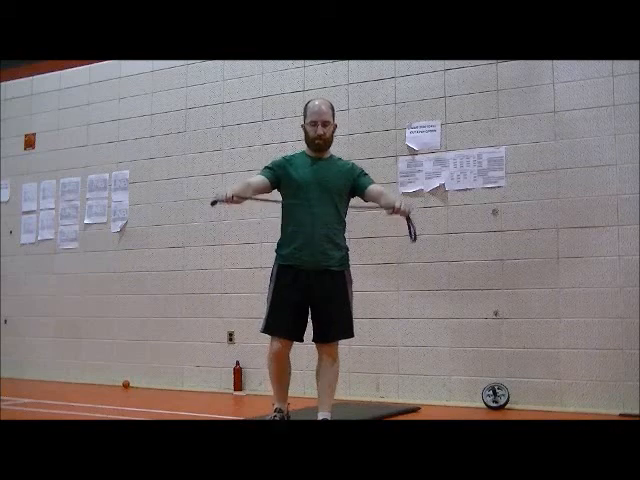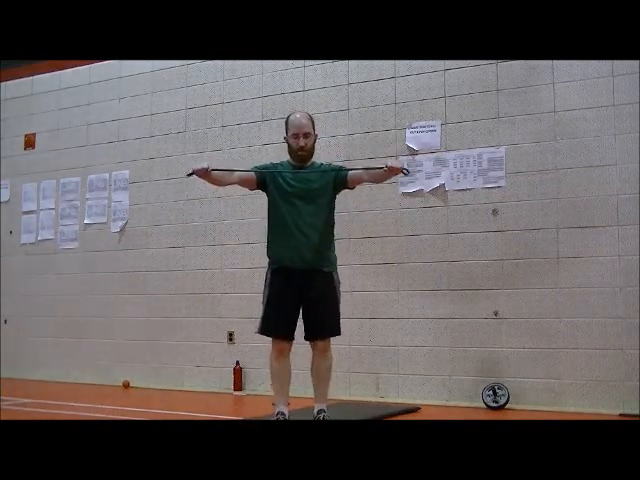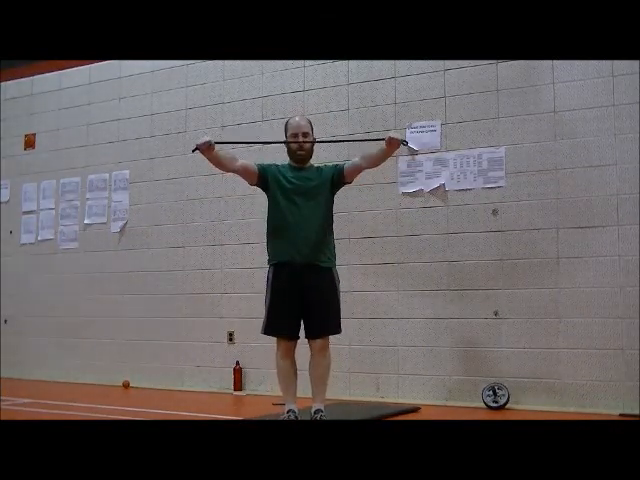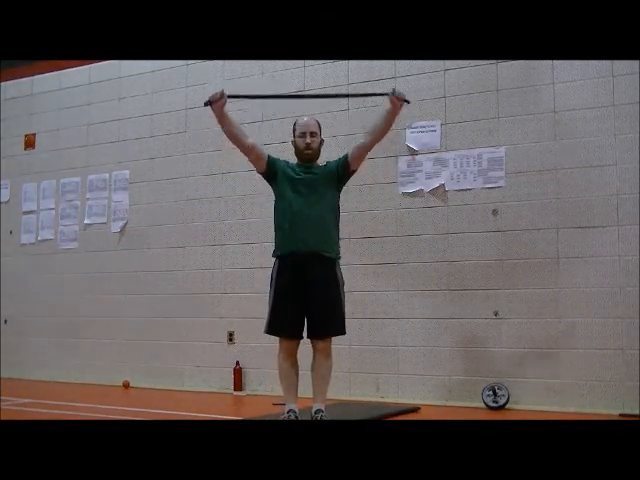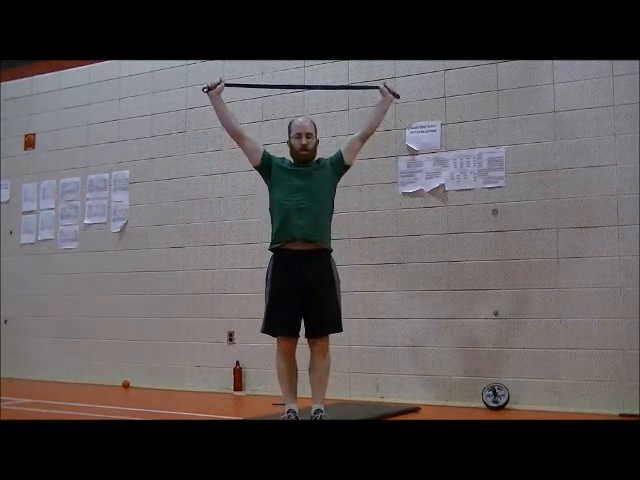
dt=1s
person 1, frame 1
left shoulder: (348, 170)
right shoulder: (286, 165)
left elbow: (379, 193)
right elbow: (254, 184)
left wrist: (396, 202)
right wrist: (236, 193)
left hip: (332, 270)
right hip: (290, 267)
left knee: (328, 348)
right knee: (278, 346)
left ankle: (324, 416)
right ankle: (280, 408)
person 1, frame 2
left shoulder: (330, 173)
right shoulder: (272, 173)
left elbow: (362, 175)
right elbow: (236, 176)
left wrist: (387, 171)
right wrist: (209, 174)
left hip: (321, 270)
right hip: (282, 271)
left knee: (321, 344)
right knee: (280, 345)
left ankle: (321, 409)
right ankle: (281, 411)
person 1, frame 3
left shoulder: (328, 175)
right shoulder: (272, 174)
left elbow: (362, 163)
right elbow: (236, 165)
left wrist: (389, 148)
right wrist: (210, 152)
left hip: (320, 269)
right hip: (283, 269)
left knee: (320, 344)
right knee: (285, 344)
left ankle: (318, 408)
right ankle: (290, 409)
person 1, frame 4
left shoulder: (335, 172)
right shoulder: (279, 171)
left elbow: (368, 142)
right elbow: (244, 143)
left wrist: (393, 109)
right wrist: (219, 110)
left hip: (324, 267)
right hip: (288, 266)
left knee: (322, 344)
right knee: (287, 344)
left ankle: (319, 408)
right ankle: (290, 408)
person 1, frame 5
left shoulder: (331, 168)
right shoulder: (274, 168)
left elbow: (363, 134)
right elbow: (238, 134)
left wrist: (385, 99)
right wrist: (216, 97)
left hip: (319, 263)
right hip: (283, 263)
left knee: (320, 342)
right knee: (285, 343)
left ankle: (318, 409)
right ankle: (290, 409)
